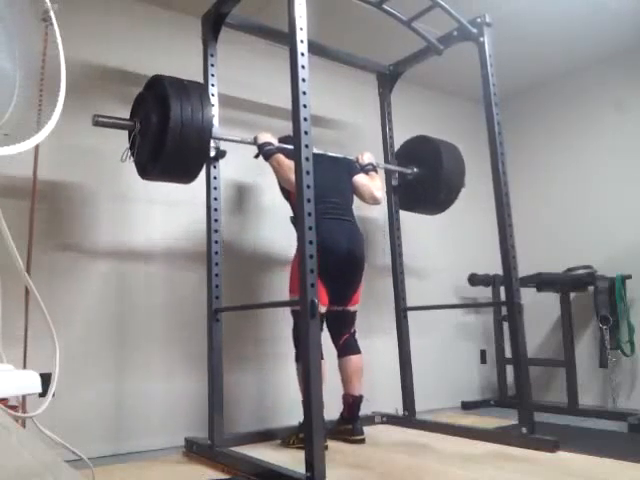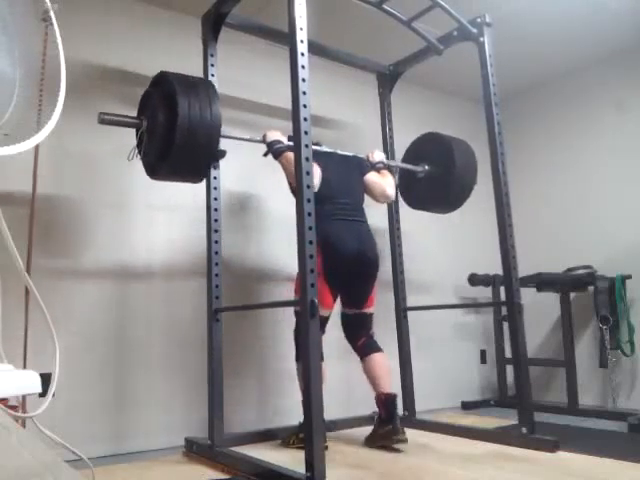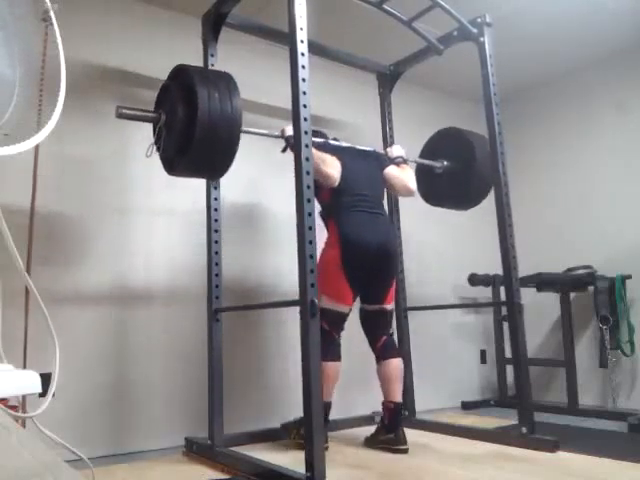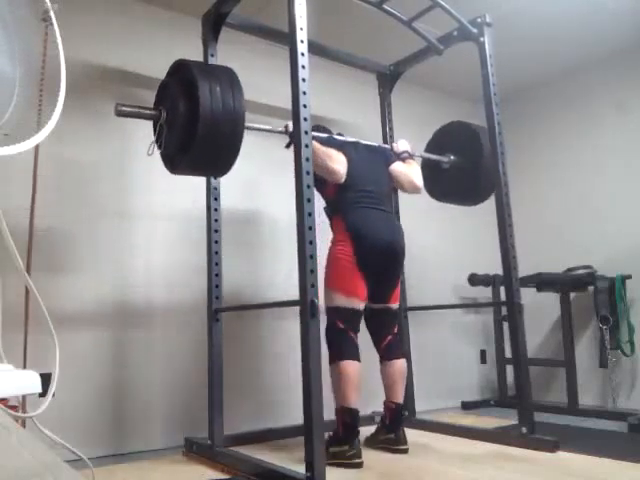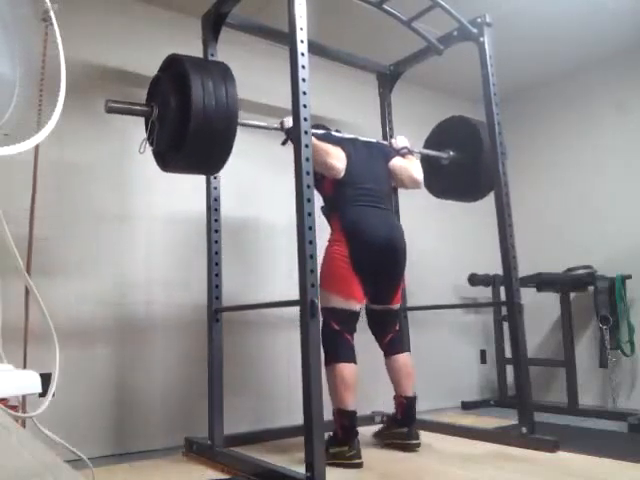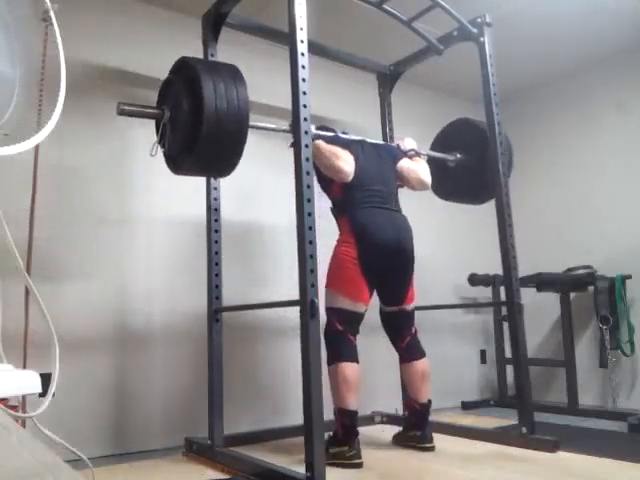
dt=0.3s
person 1, frame 1
left shoulder: (288, 157)
right shoulder: (344, 163)
left elbow: (296, 181)
right elbow: (375, 195)
left wrist: (268, 148)
right wrist: (369, 166)
left hip: (321, 243)
right hip: (354, 243)
right knee: (344, 333)
right ankle: (350, 421)
person 1, frame 2
right shoulder: (355, 161)
left elbow: (309, 181)
right elbow: (387, 193)
left wrist: (278, 147)
right wrist: (379, 164)
left hip: (329, 244)
right hip: (365, 245)
right knee: (362, 336)
right ankle: (389, 421)
person 1, frame 3
left shoulder: (318, 151)
right shoulder: (373, 155)
left elbow: (330, 175)
right elbow: (408, 187)
left wrist: (295, 141)
right wrist: (398, 159)
left hip: (350, 238)
right hip: (386, 238)
left knee: (327, 332)
right knee: (381, 333)
right ankle: (392, 428)
person 1, frame 4
left shoulder: (321, 143)
right shoulder: (379, 150)
left elbow: (336, 169)
right elbow: (415, 183)
right wrist: (405, 153)
left hip: (357, 236)
right hip: (392, 235)
left knee: (342, 335)
right knee: (387, 333)
left ankle: (347, 440)
right ankle: (393, 428)
person 1, frame 5
left shoulder: (319, 142)
right shoulder: (378, 147)
left elbow: (335, 166)
right elbow: (415, 178)
left wrist: (295, 133)
right wrist: (404, 149)
left hip: (355, 234)
right hip: (392, 233)
left knee: (337, 334)
right knee: (389, 330)
left ankle: (345, 440)
right ankle: (405, 425)
person 1, frame 6
left shoulder: (326, 143)
right shoulder: (383, 148)
left elbow: (343, 169)
right elbow: (422, 180)
left wrist: (308, 138)
right wrist: (411, 151)
left hip: (363, 236)
right hip: (399, 233)
left knee: (340, 335)
right knee: (404, 334)
left ankle: (346, 440)
right ankle: (419, 427)
